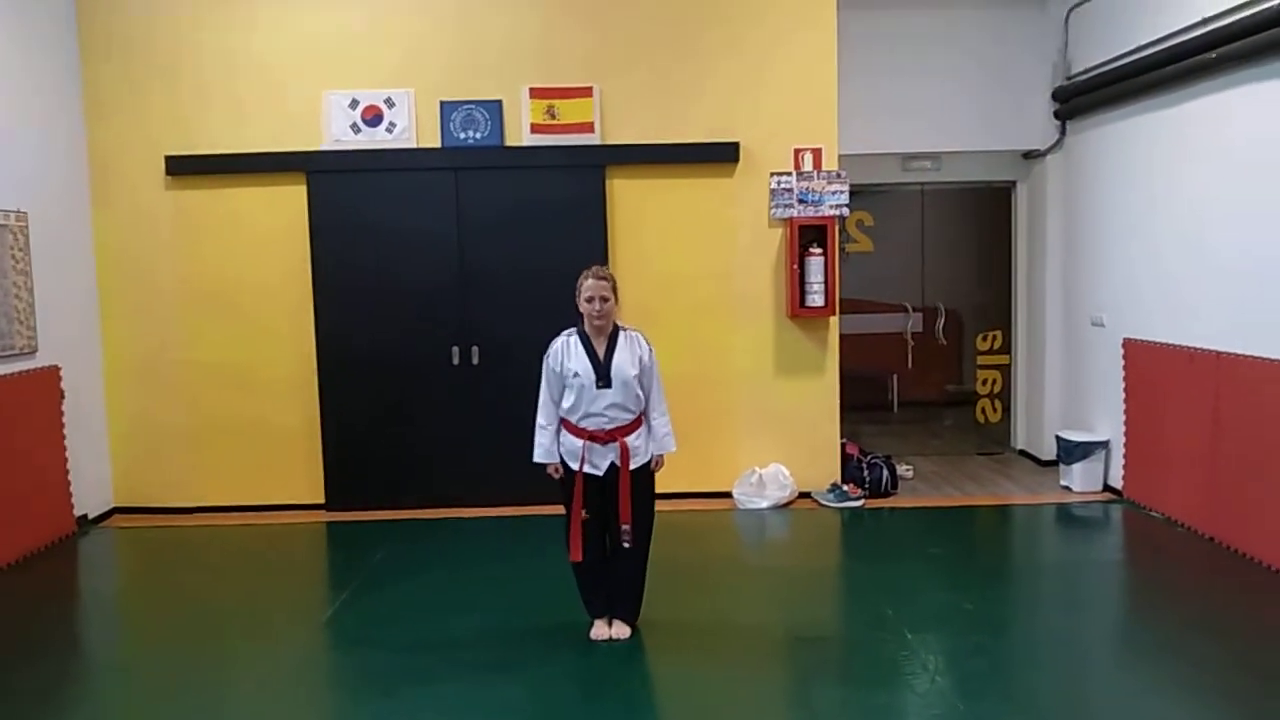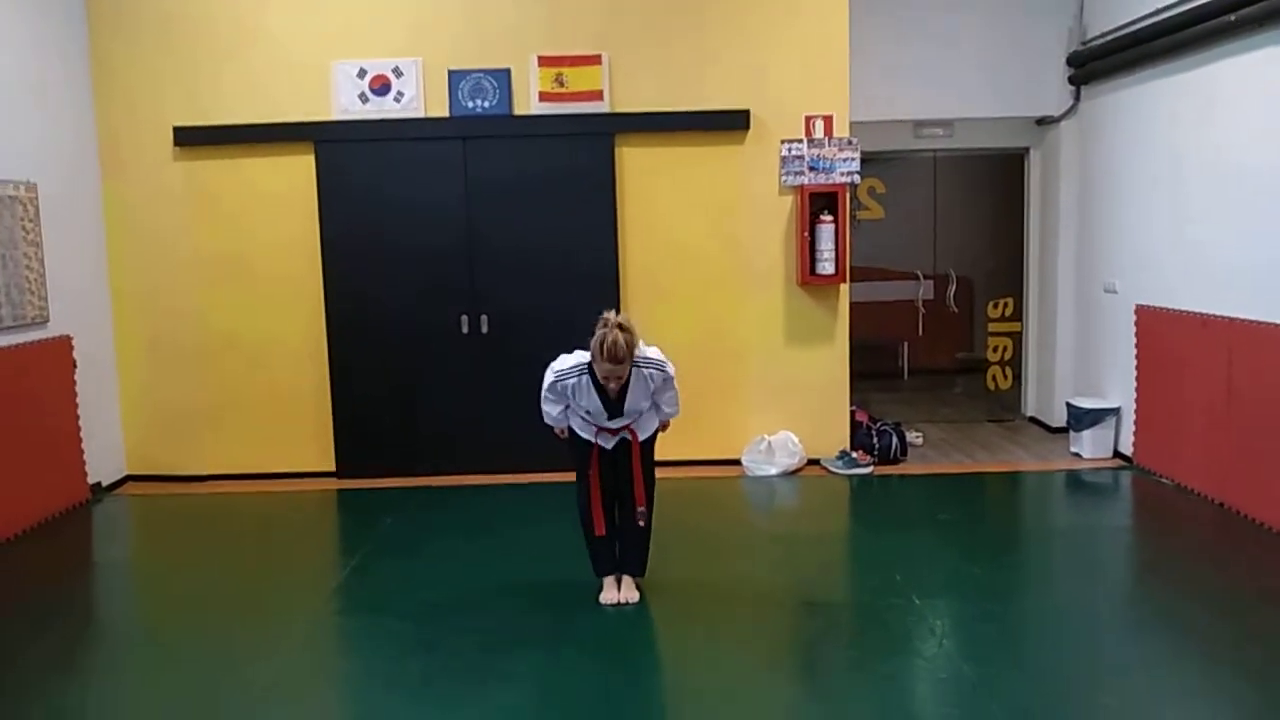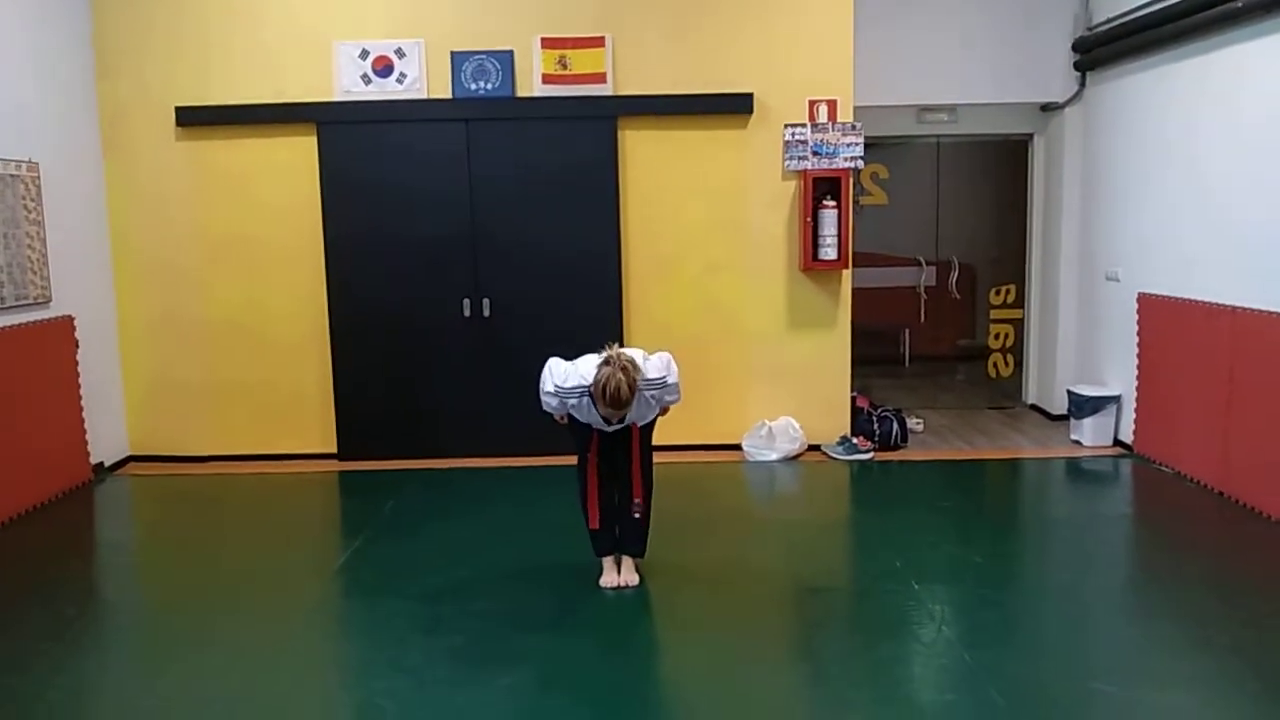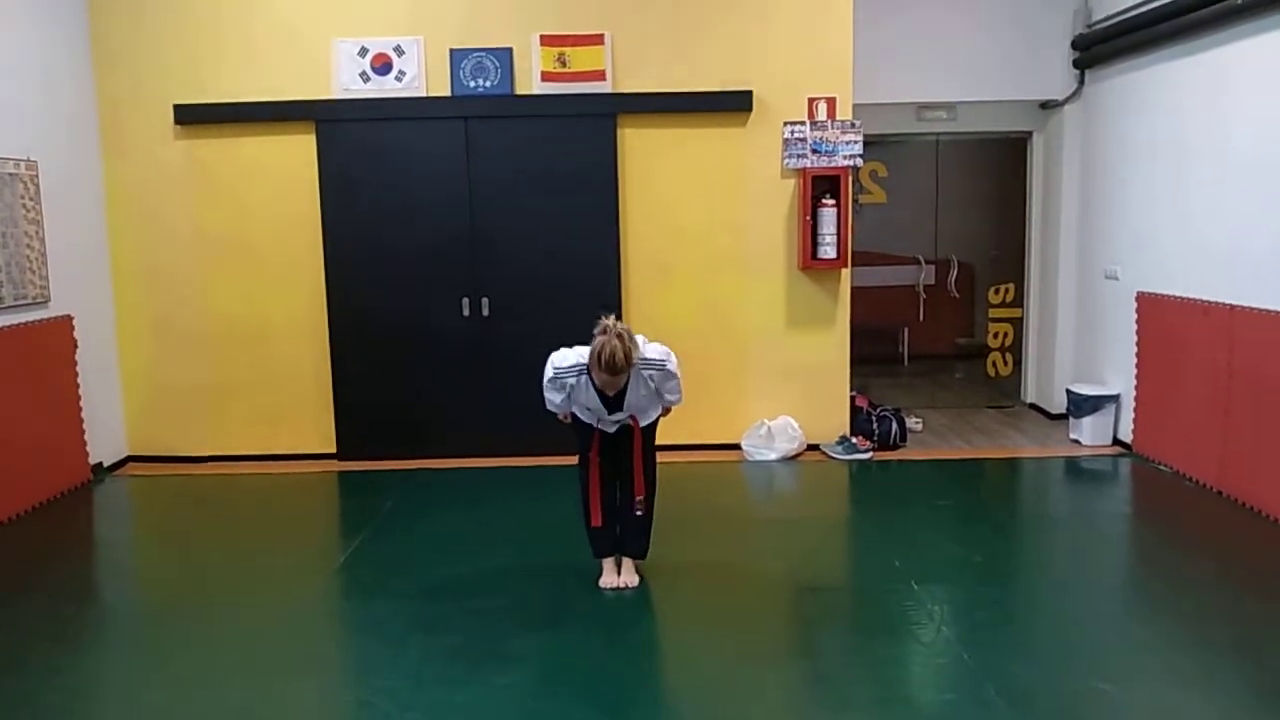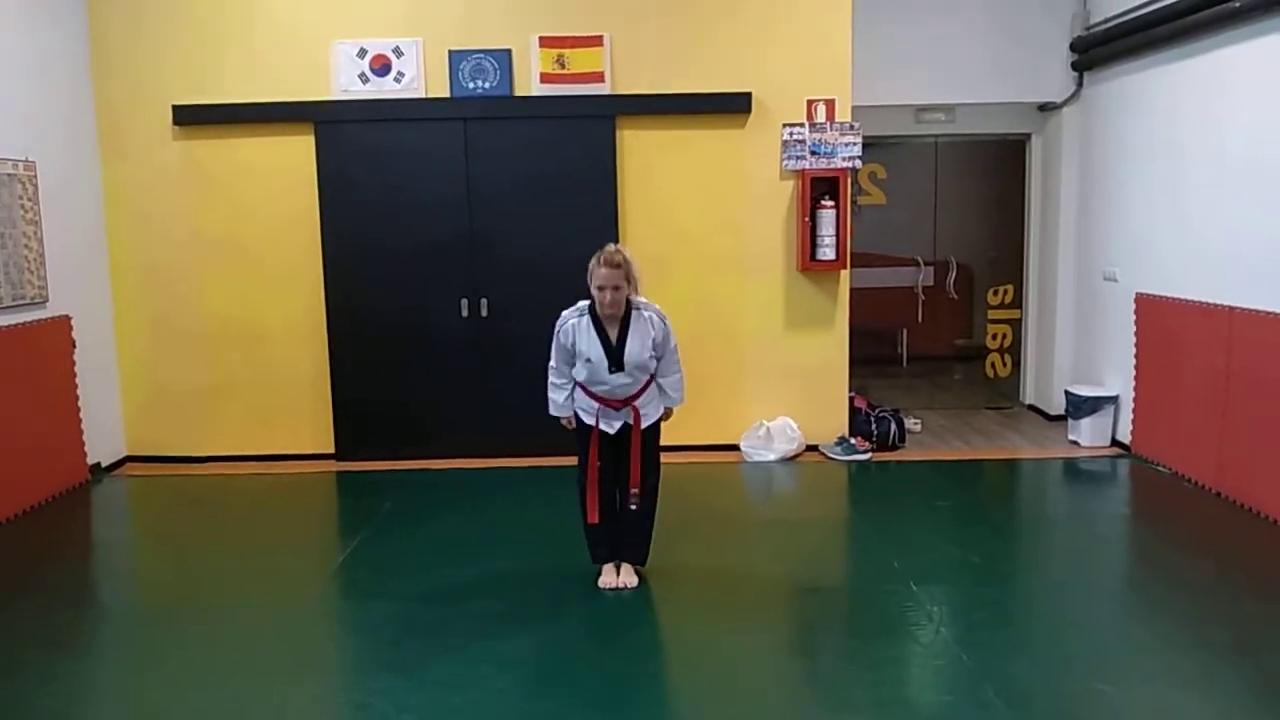
dt=0.4s
person 1, frame 1
left shoulder: (637, 345)
right shoulder: (561, 349)
left elbow: (655, 401)
right elbow: (548, 407)
left wrist: (660, 445)
right wrist: (548, 454)
left hip: (630, 454)
right hip: (579, 455)
left knee: (631, 534)
right knee: (585, 536)
left ankle: (623, 614)
right ankle: (600, 614)
person 1, frame 2
left shoulder: (652, 366)
right shoulder: (569, 372)
left elbow: (666, 390)
right elbow: (551, 392)
left wrist: (665, 415)
right wrist: (557, 421)
left hip: (636, 432)
right hip: (589, 434)
left knee: (636, 498)
right knee: (595, 500)
left ankle: (629, 575)
right ankle: (608, 576)
person 1, frame 3
left shoulder: (651, 380)
right shoulder: (571, 385)
left elbow: (668, 363)
right elbow: (550, 369)
left wrist: (666, 402)
right wrist: (557, 409)
left knee: (634, 478)
right knee: (595, 479)
left ankle: (629, 557)
right ankle: (608, 558)
person 1, frame 4
left shoulder: (653, 364)
right shoulder: (567, 369)
left elbow: (670, 363)
right elbow: (553, 385)
left wrist: (667, 403)
right wrist: (562, 408)
left hip: (638, 419)
right hip: (590, 421)
left knee: (638, 484)
right knee: (597, 485)
left ankle: (629, 559)
right ankle: (608, 560)
person 1, frame 5
left shoulder: (651, 319)
right shoulder: (571, 323)
left elbow: (668, 363)
right elbow: (559, 370)
left wrist: (669, 401)
right wrist: (563, 408)
left hip: (641, 413)
right hip: (592, 414)
left knee: (639, 488)
right knee: (597, 489)
left ankle: (629, 562)
right ankle: (607, 562)
